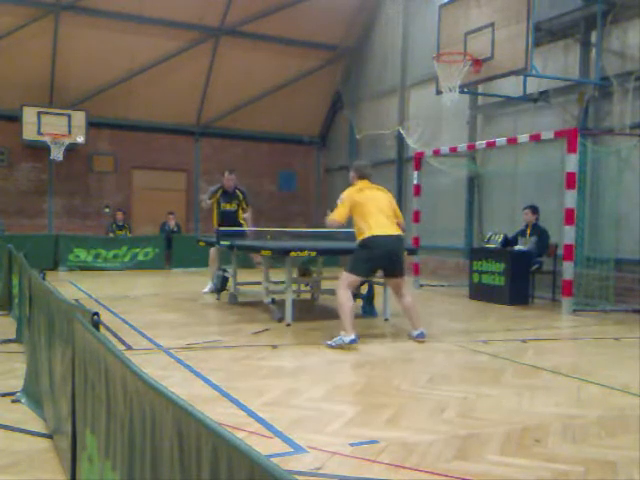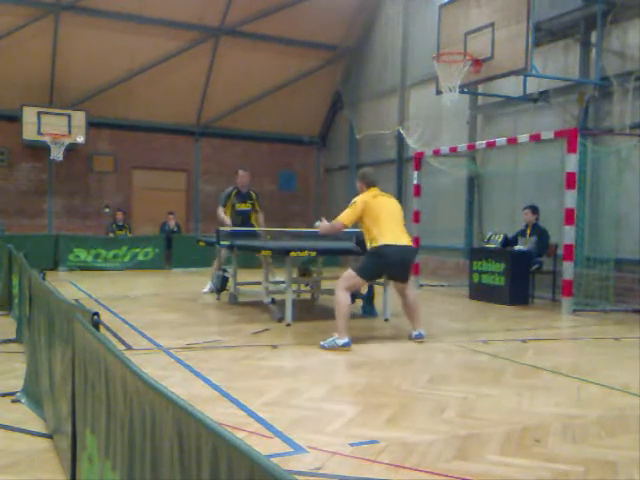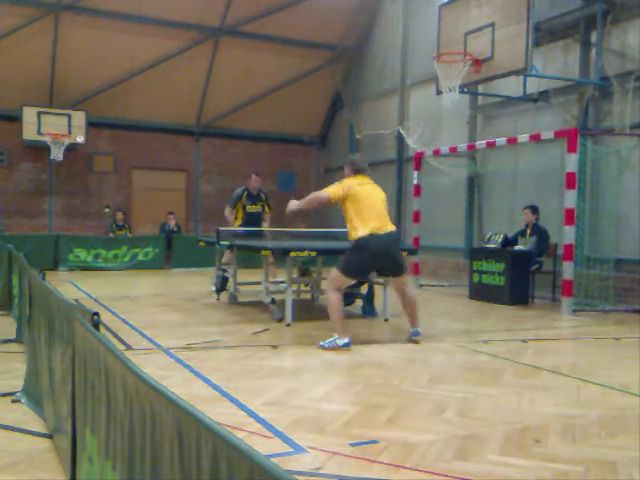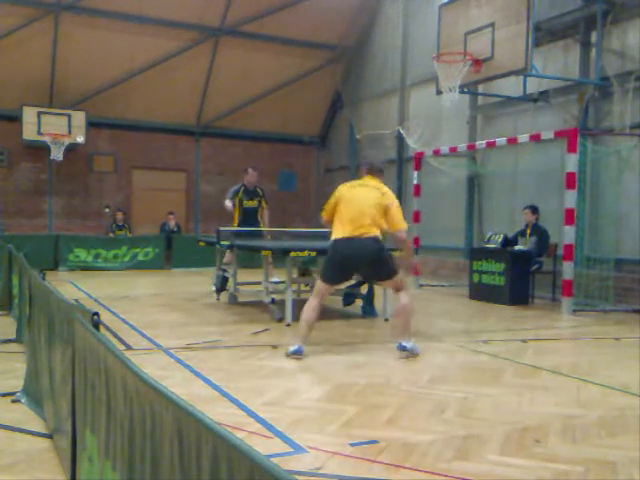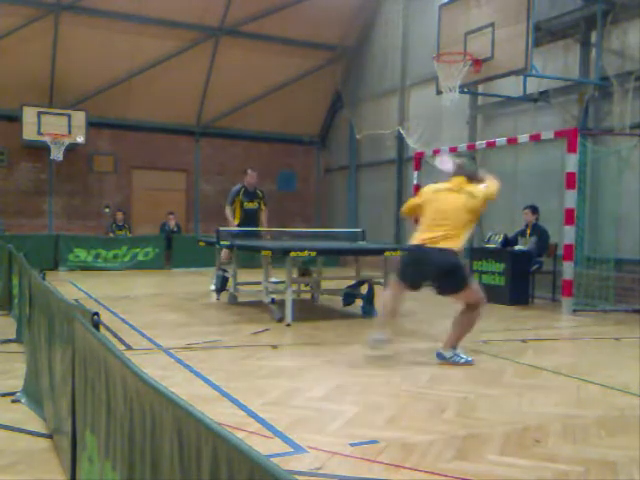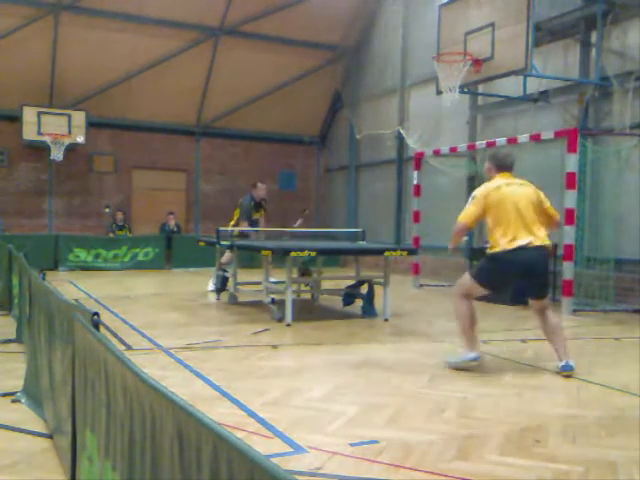
dt=0.4s
person 1, frame 1
left shoulder: (350, 193)
right shoulder: (385, 193)
left elbow: (335, 222)
right elbow: (401, 223)
left wrist: (328, 220)
left hip: (373, 244)
right hip: (396, 242)
left knee: (343, 286)
right knee: (400, 289)
left ankle: (348, 334)
right ankle: (417, 330)
person 1, frame 2
left shoulder: (362, 200)
right shoulder: (393, 200)
left elbow: (339, 225)
left wrist: (324, 227)
left hip: (384, 252)
right hip: (407, 251)
left knee: (342, 286)
right knee: (404, 289)
left ankle: (342, 338)
right ankle: (417, 331)
person 1, frame 3
left shoulder: (347, 185)
right shoulder: (378, 190)
left elbow: (321, 197)
left wrist: (298, 205)
left hip: (366, 244)
right hip: (390, 240)
left knee: (334, 287)
right knee: (402, 286)
left ankle: (341, 338)
right ankle: (415, 330)
person 1, frame 4
left shoulder: (343, 188)
right shoulder: (386, 195)
left elbow: (326, 219)
right elbow: (401, 235)
right wrist: (409, 258)
left hip: (339, 248)
right hip: (369, 250)
left knee: (317, 297)
right knee: (401, 289)
left ankle: (298, 345)
right ankle: (405, 342)
person 1, frame 5
left shoulder: (430, 190)
right shoulder: (479, 194)
left elbow: (406, 212)
right elbow: (493, 183)
right wrist: (477, 174)
left hip: (416, 254)
right hip: (445, 259)
left knee: (395, 288)
right knee: (476, 303)
left ankle: (380, 332)
right ankle: (448, 349)
person 1, frame 6
left shoulder: (485, 191)
right shoulder: (531, 190)
left elbow: (461, 227)
right elbow: (555, 222)
left wrist: (453, 242)
left hip: (505, 257)
right hip: (537, 255)
left knee: (461, 293)
right knee: (543, 310)
left ankle: (471, 352)
right ankle: (564, 362)
